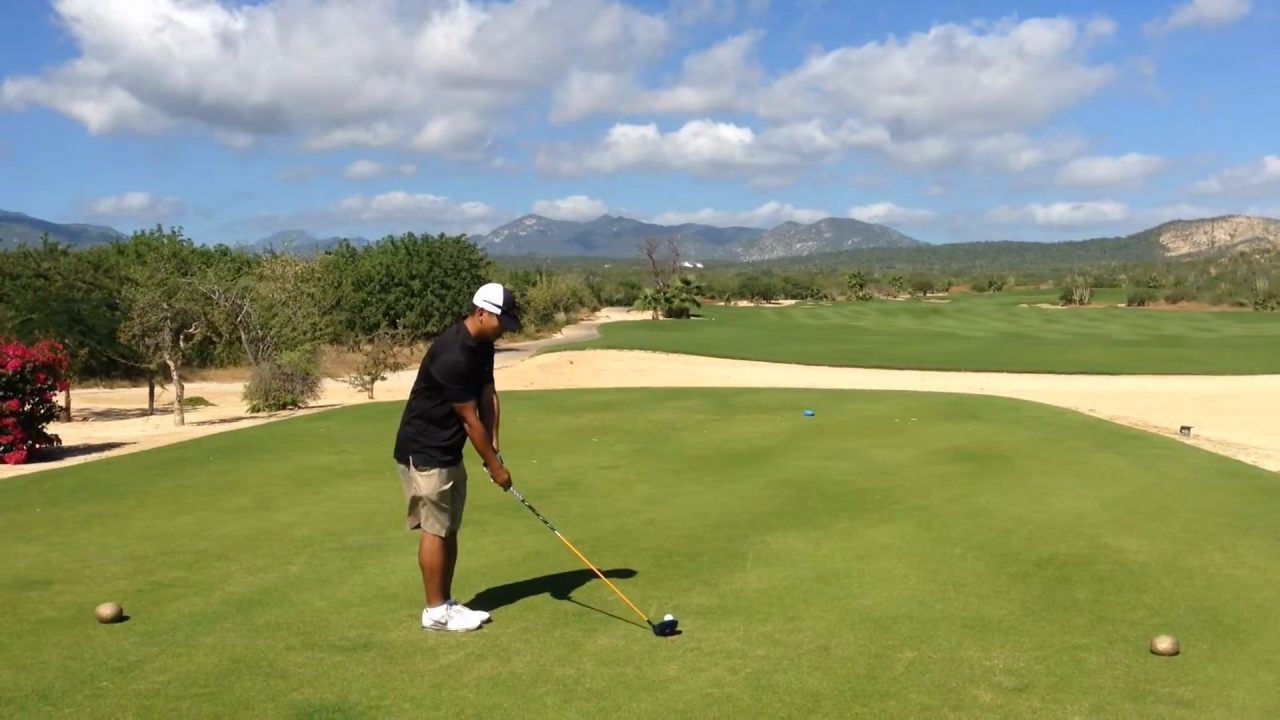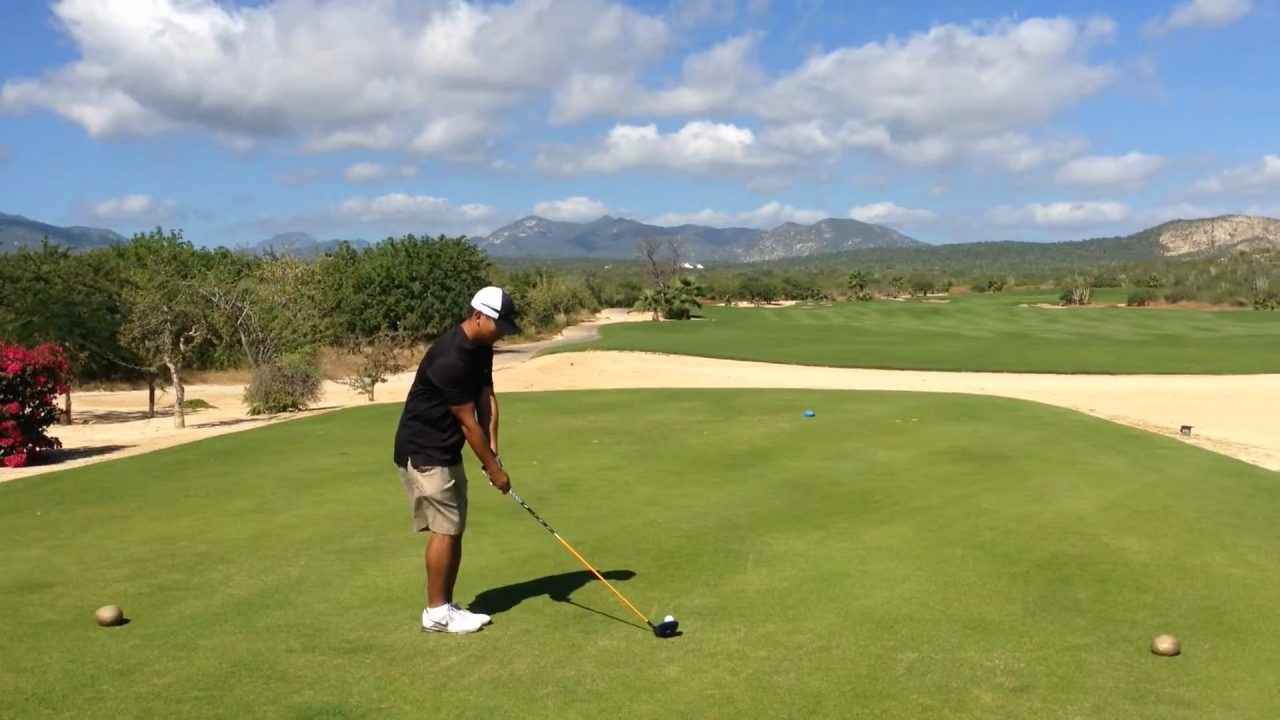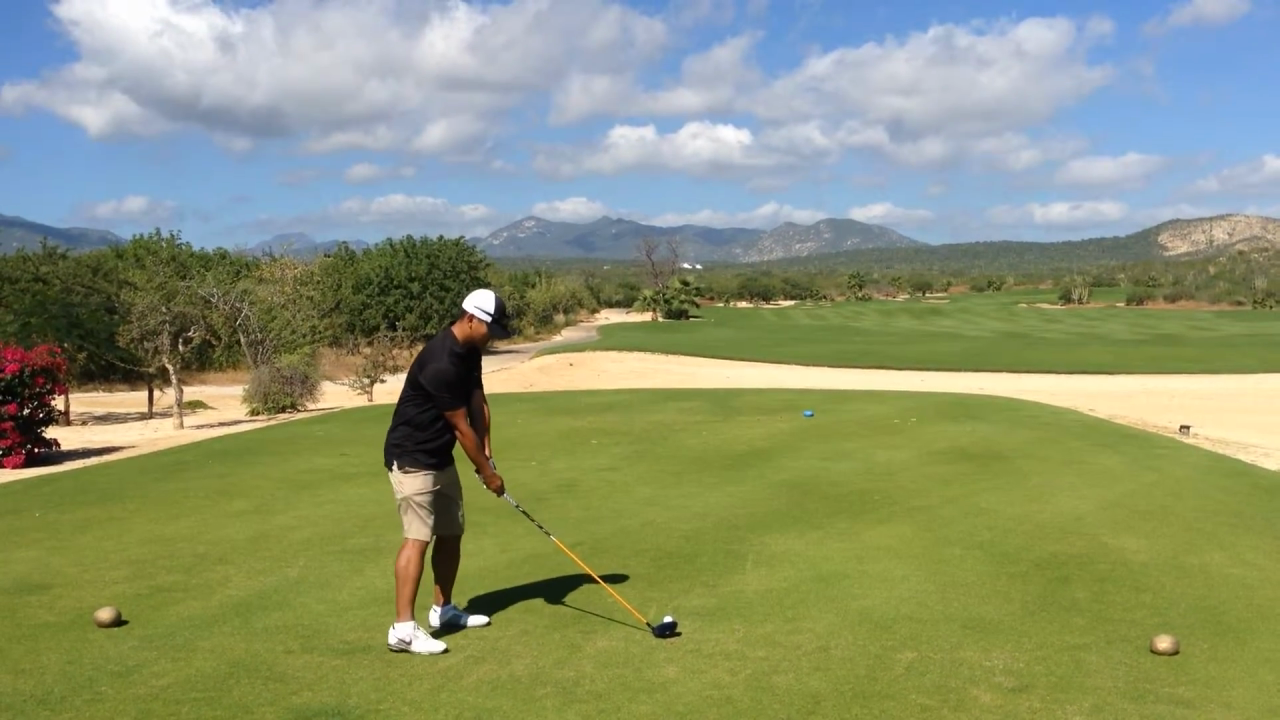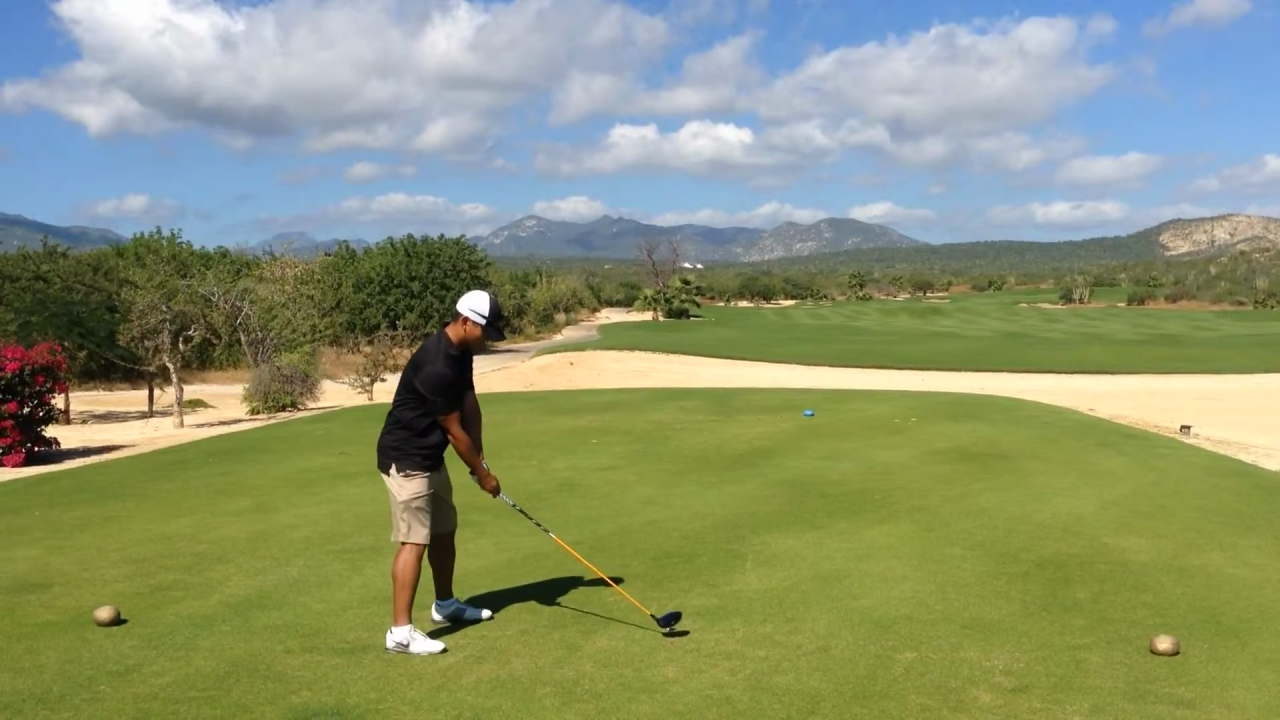
dt=0.4s
person 1, frame 1
left shoulder: (483, 345)
right shoulder: (452, 355)
left elbow: (488, 397)
right elbow: (470, 419)
left wrist: (495, 451)
right wrist: (494, 465)
left hip: (449, 451)
right hip: (424, 452)
left knee: (450, 530)
right knee: (434, 530)
left ankle: (446, 603)
right ankle: (435, 611)
person 1, frame 2
left shoulder: (481, 349)
right shoulder: (449, 358)
left elbow: (487, 400)
right elbow: (468, 421)
left wrist: (493, 452)
right wrist: (492, 468)
left hip: (447, 451)
right hip: (421, 453)
left knee: (455, 529)
right knee: (444, 529)
left ankle: (446, 605)
right ankle: (435, 611)
person 1, frame 3
left shoulder: (469, 351)
right shoulder: (440, 362)
left elbow: (478, 402)
right elbow: (461, 425)
left wrist: (487, 455)
right wrist: (487, 472)
left hip: (439, 456)
right hip: (411, 458)
left knee: (451, 533)
right knee: (417, 538)
left ankle: (443, 609)
right ankle: (403, 628)
person 1, frame 4
left shoulder: (461, 353)
right shoulder: (435, 365)
left elbow: (469, 405)
right elbow: (454, 430)
left wrist: (480, 458)
right wrist: (482, 474)
left hip: (429, 457)
right hip: (405, 459)
left knee: (444, 532)
right knee: (414, 541)
left ankle: (445, 604)
right ankle: (401, 631)
